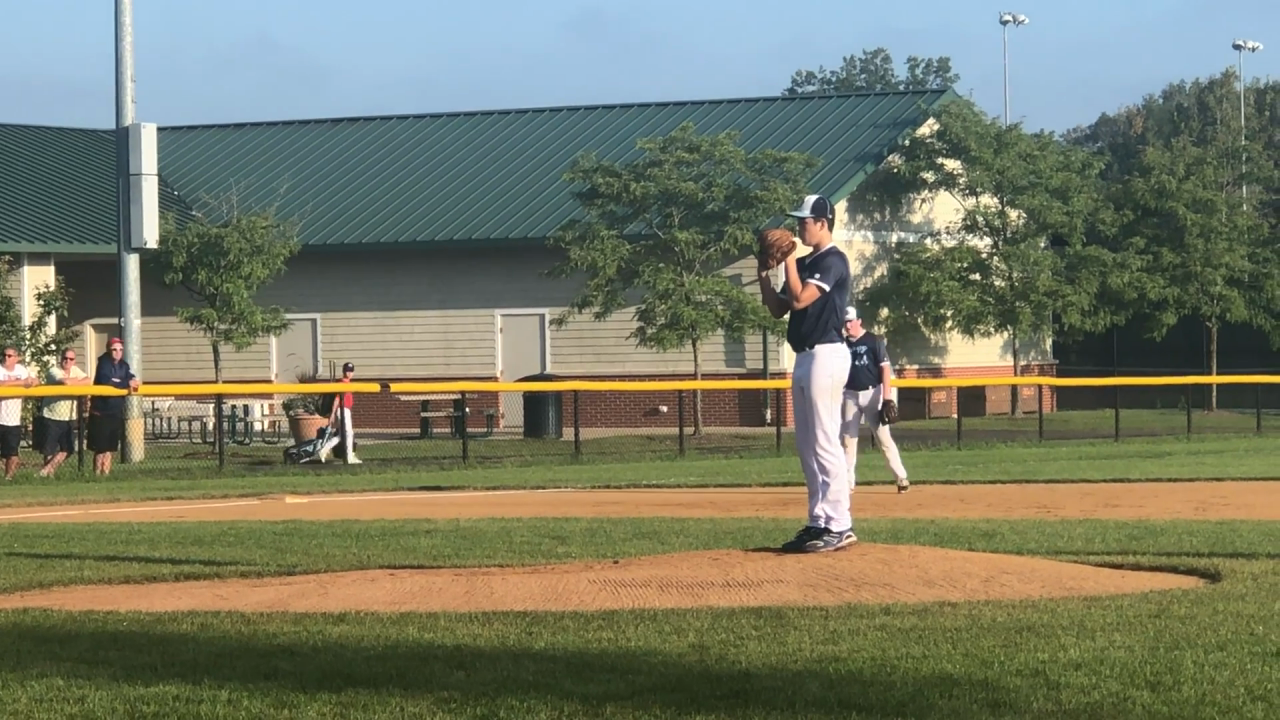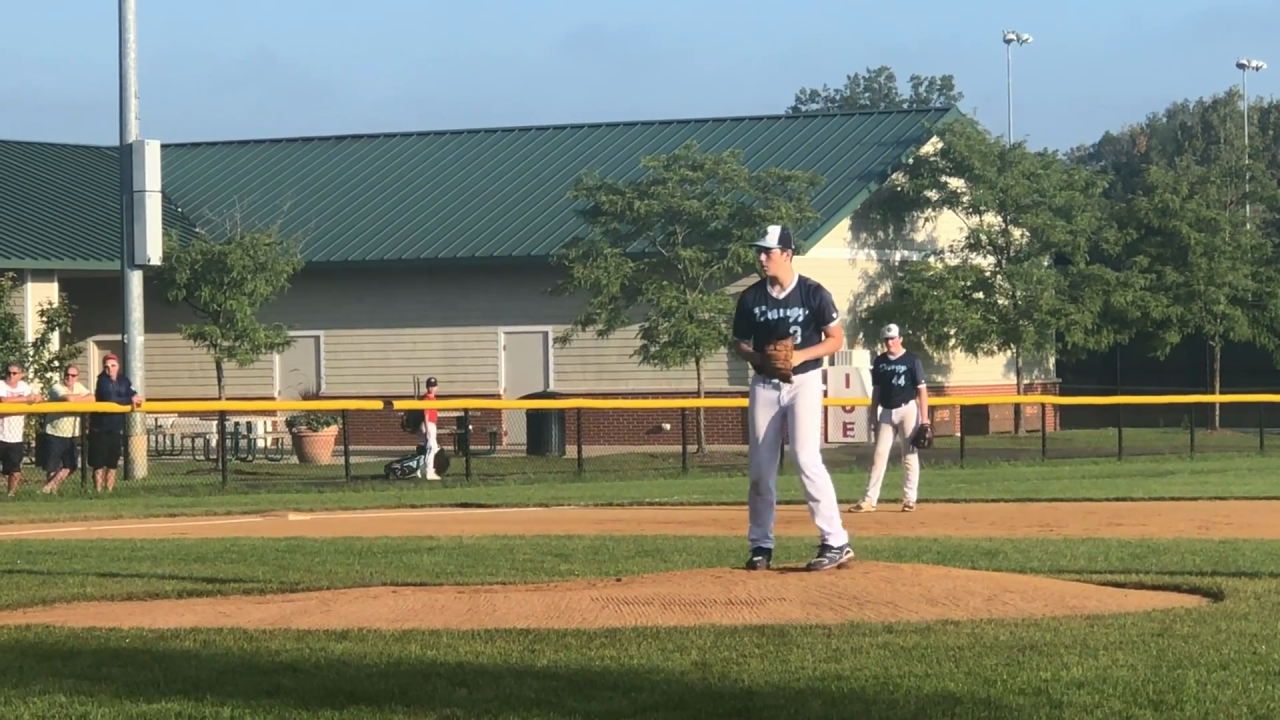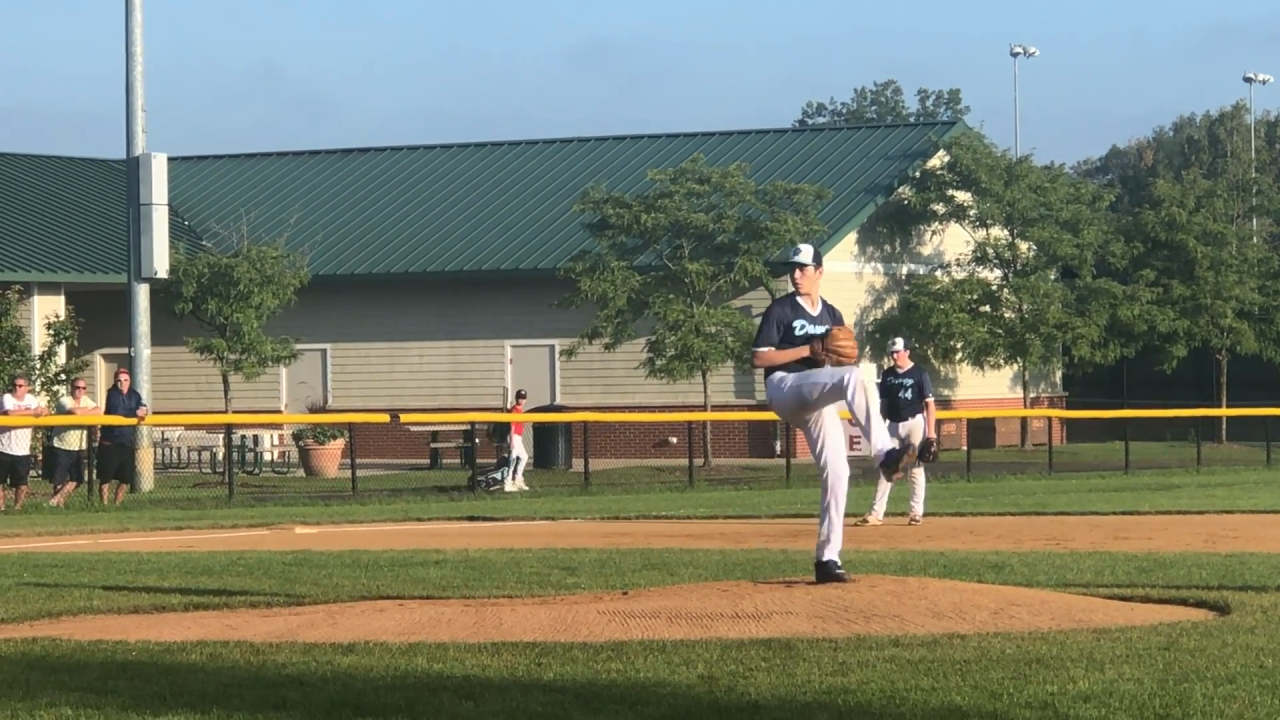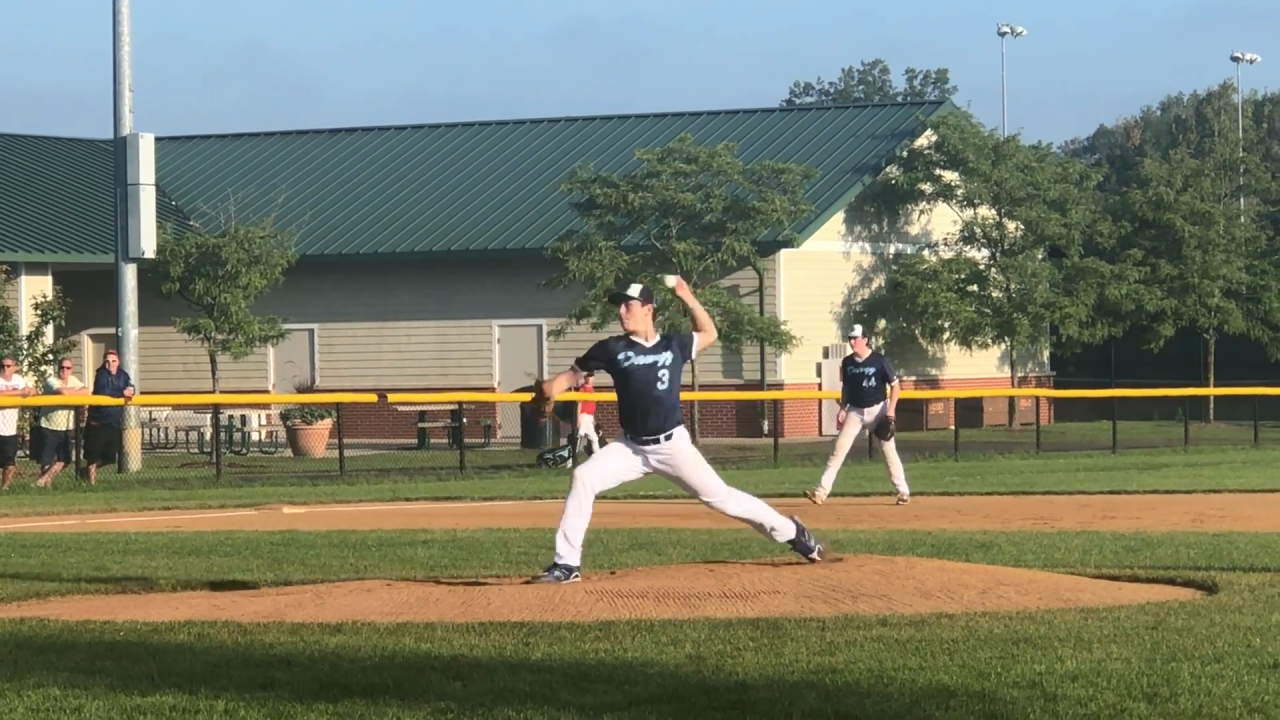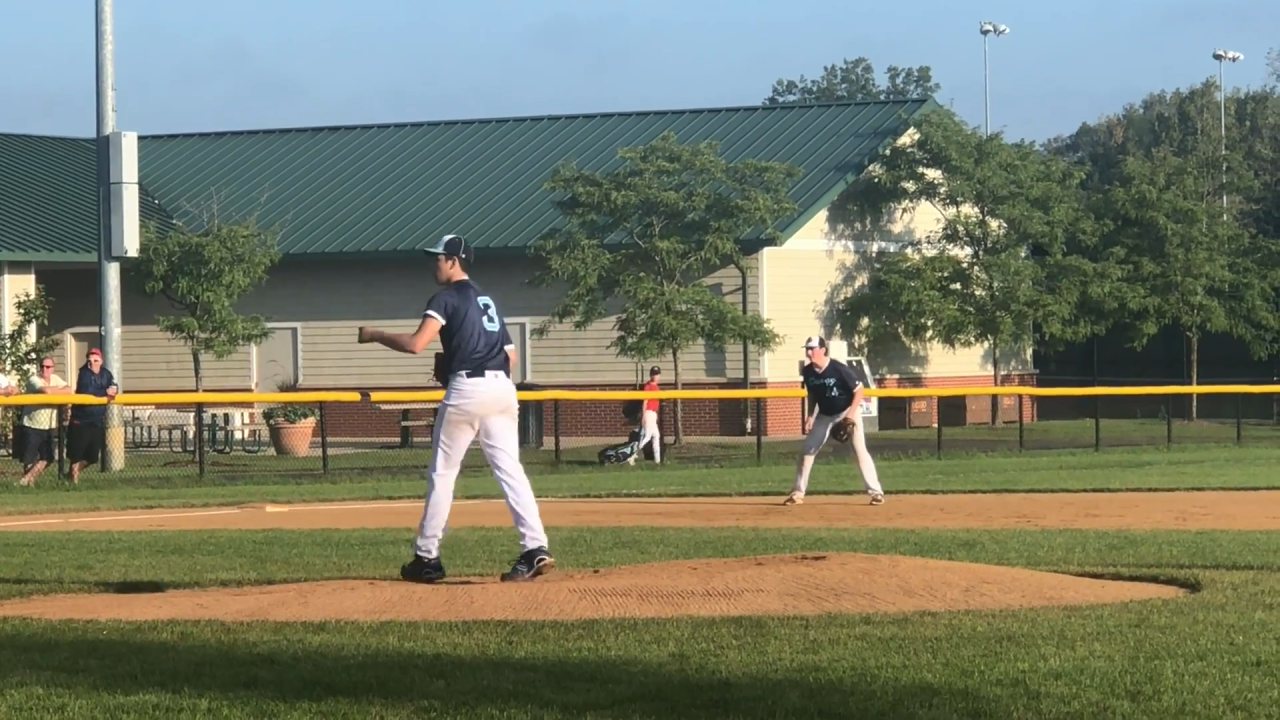
dt=1s
person 1, frame 1
left shoulder: (832, 260)
right shoulder: (804, 263)
left elbow: (799, 300)
right elbow: (777, 309)
left wrist: (788, 259)
right wrist: (764, 271)
left hip: (825, 357)
right hip: (804, 358)
left knee: (825, 443)
right knee: (807, 446)
left ankle: (839, 525)
right ankle: (818, 522)
person 1, frame 2
left shoulder: (813, 293)
right shoulder: (751, 297)
left elbow: (836, 340)
right elbow: (740, 344)
left wrist: (800, 355)
right wrist: (758, 359)
left hip: (803, 383)
right hip: (765, 386)
left knee: (807, 459)
right knee: (761, 468)
left ankle: (836, 542)
right ankle: (761, 544)
person 1, frame 3
left shoulder: (832, 314)
right shoulder: (779, 310)
right elbow: (759, 358)
right wrist: (808, 349)
left hip: (825, 397)
right hip: (785, 389)
left knee: (837, 473)
right knee: (852, 379)
left ankle: (828, 558)
right ankle: (885, 453)
person 1, frame 4
left shoulder: (675, 342)
right shoulder: (610, 348)
left elbow: (708, 332)
right elbow: (569, 377)
left wrist: (687, 297)
right wrist: (547, 391)
left hip: (672, 444)
right hip: (631, 444)
left knee: (723, 498)
right knee: (584, 478)
left ankle: (792, 532)
right ankle: (566, 564)
person 1, frame 5
left shoulder: (445, 297)
right shoulder: (486, 300)
left elbow: (416, 344)
right elbow: (510, 355)
left wrist: (374, 334)
left hip: (466, 391)
right hip: (504, 390)
left knee: (442, 475)
right knee: (510, 472)
left ankle: (426, 558)
right ankle: (535, 546)
